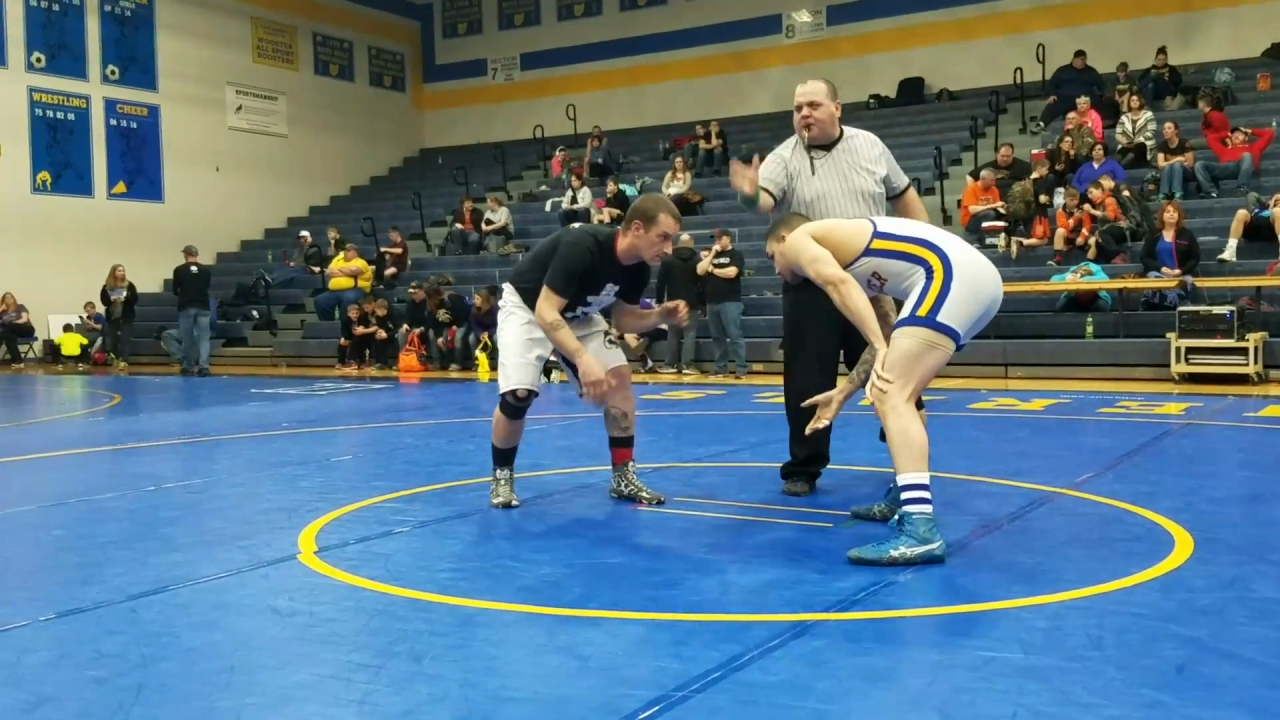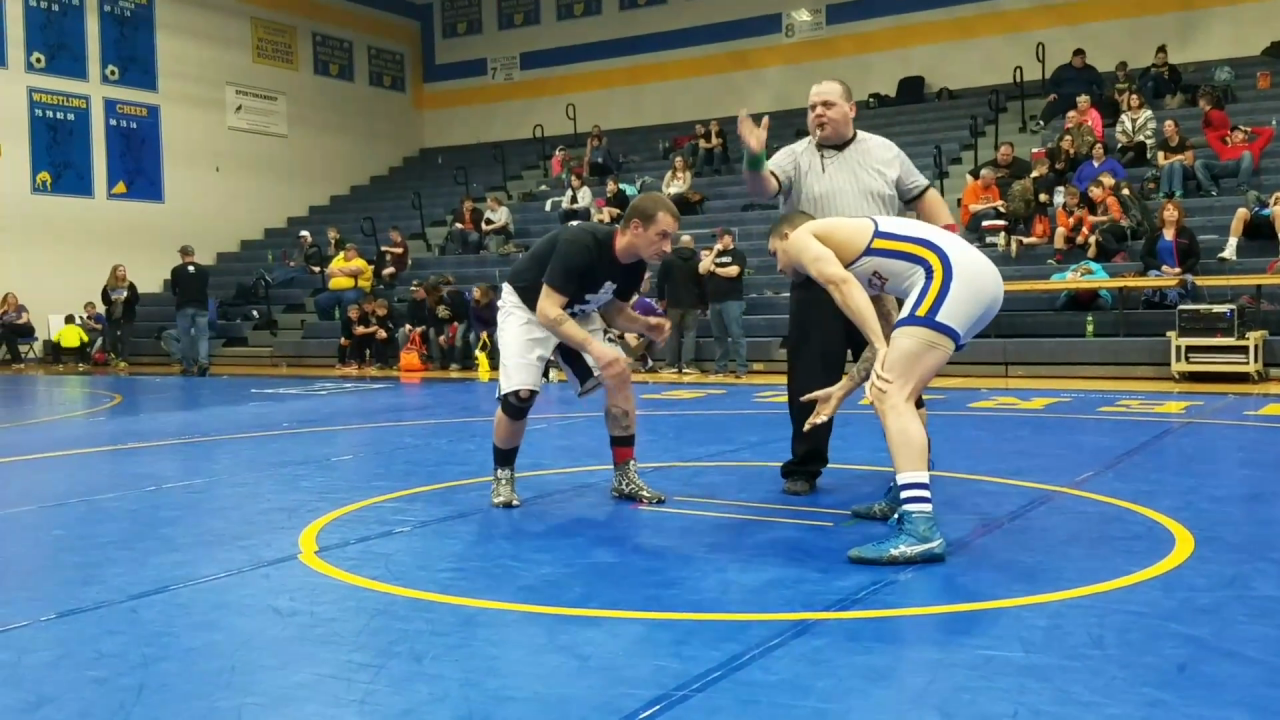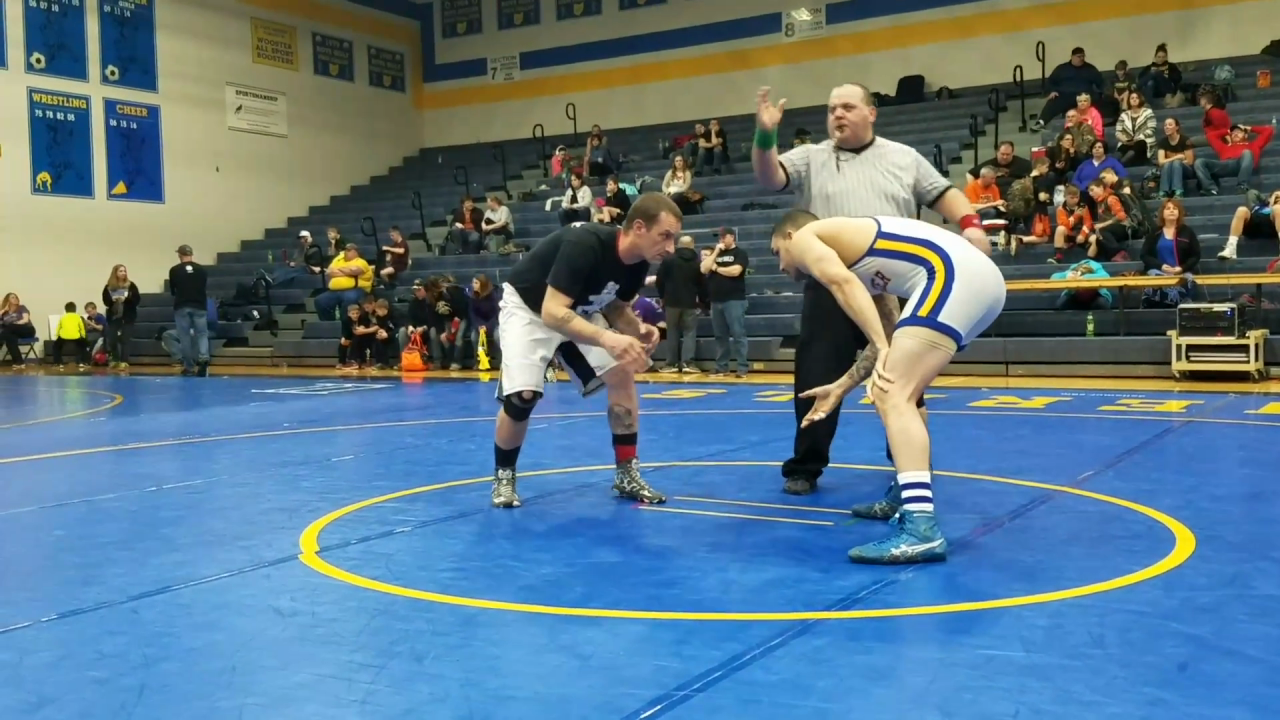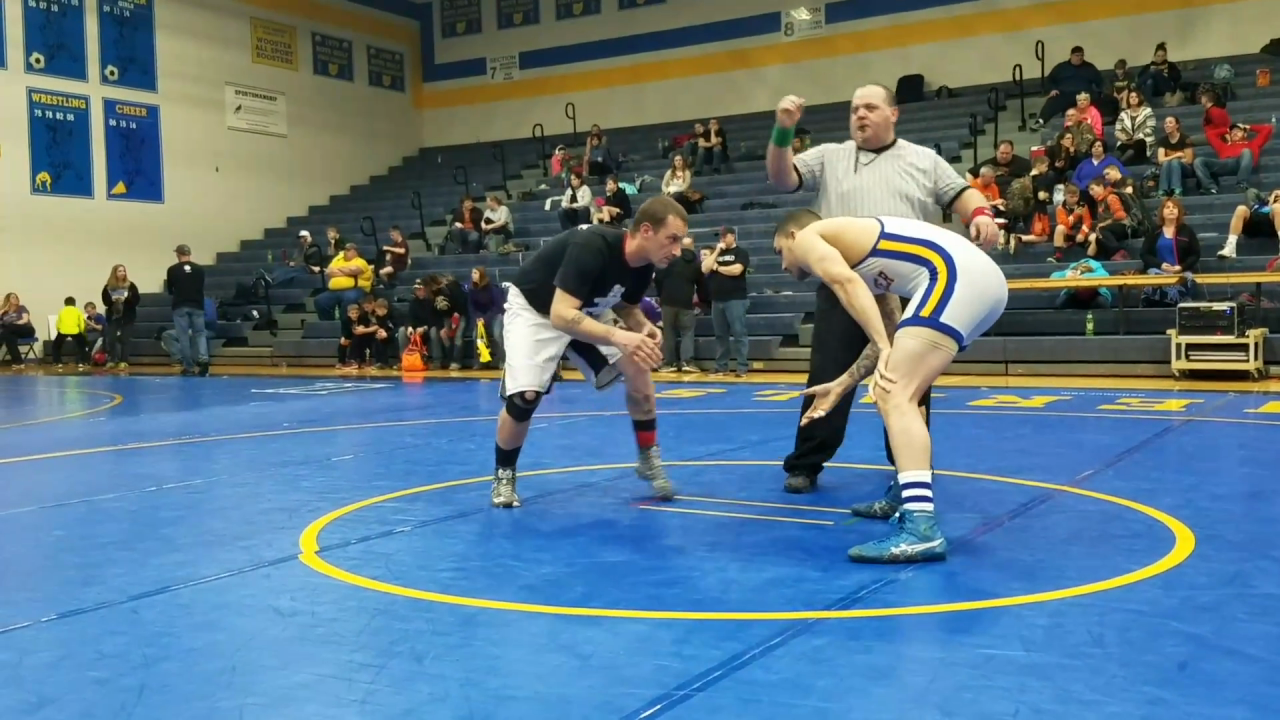
dt=0.1s
person 1, frame 1
left shoulder: (870, 147)
right shoulder: (783, 158)
left elbow: (902, 193)
right elbow: (763, 199)
right wrist: (749, 194)
right hip: (810, 291)
right knee: (808, 383)
right ankle: (804, 468)
person 1, frame 2
left shoulder: (884, 151)
right shoulder: (795, 157)
left elbow: (922, 195)
right elbow: (765, 185)
left wrist: (948, 234)
right wrist: (754, 157)
right hip: (818, 290)
right knee: (810, 381)
right ankle: (803, 467)
person 1, frame 3
left shoulder: (904, 157)
right shoulder: (811, 158)
left elbow: (945, 194)
right elbow: (769, 178)
left wrist: (970, 224)
right wrist: (766, 136)
right hip: (828, 290)
right knee: (817, 378)
right ankle: (804, 467)
person 1, frame 4
left shoulder: (923, 159)
right shoulder: (828, 158)
left elbow: (962, 193)
right elbow: (780, 178)
left wrist: (981, 215)
right wrist: (782, 133)
right knee: (829, 374)
right ankle: (806, 463)
person 2, frame 1
left shoulder: (797, 239)
right shoulder: (846, 247)
left elbow: (838, 282)
left wrist: (881, 348)
right wrist: (842, 393)
left hip: (951, 275)
right hip: (978, 276)
left knee: (889, 397)
right knee: (897, 392)
left ankle: (921, 531)
right ankle: (905, 498)
person 2, frame 2
left shoulder: (800, 237)
right shoulder: (847, 244)
left elbow: (839, 281)
right elbow: (892, 335)
left wrist: (881, 347)
right wrist: (842, 390)
left hip: (951, 274)
right hip: (979, 276)
left knee: (889, 396)
right knee: (897, 391)
left ankle: (921, 530)
right ankle: (906, 497)
person 2, frame 3
left shoulder: (804, 238)
right shoulder: (851, 246)
left elbow: (843, 282)
right elbow: (889, 331)
left wrist: (883, 350)
right wrist: (841, 387)
left hip: (954, 276)
right hip: (981, 277)
left knee: (891, 396)
right knee: (899, 391)
left ankle: (921, 529)
right ankle: (906, 497)
person 2, frame 4
left shoulder: (807, 238)
right shoulder: (855, 245)
left elbow: (846, 282)
right elbow: (891, 331)
left wrist: (884, 350)
right wrist: (841, 386)
left hip: (956, 276)
right hip: (982, 278)
left knee: (893, 396)
right knee: (902, 391)
left ankle: (921, 528)
right ankle: (908, 497)
person 3, frame 1
left shoulder: (638, 266)
right shoulder: (582, 245)
left elbow: (624, 317)
right elbow: (545, 313)
left wrist: (660, 316)
right wrist: (583, 359)
left hip: (577, 314)
right hip: (526, 307)
left knee: (618, 378)
right knee: (518, 395)
left ankle: (623, 477)
right ankle: (502, 476)
person 3, frame 2
left shoulder: (635, 264)
right shoulder: (581, 243)
left elbow: (614, 314)
right elbow: (546, 311)
left wrist: (645, 324)
right wrist: (593, 347)
left hip: (576, 312)
right hip: (526, 307)
left knee: (619, 376)
right knee: (520, 395)
left ankle: (625, 475)
right ankle: (503, 476)
person 3, frame 3
left shoulder: (637, 264)
right shoulder: (584, 244)
left elbow: (617, 308)
right elbow: (552, 313)
left wrist: (637, 327)
right wrist: (606, 338)
left hip: (579, 311)
right hip: (528, 308)
left knee: (621, 376)
right knee: (522, 396)
left ankle: (627, 475)
right ankle: (503, 476)
person 3, frame 4
left shoulder: (644, 266)
right shoulder: (591, 246)
left elbow: (626, 309)
right elbow: (561, 314)
left wrist: (644, 328)
right wrist: (617, 337)
left hip: (586, 311)
right hip: (533, 309)
left knee: (637, 367)
right knee: (525, 397)
left ankle: (649, 462)
right ankle: (504, 476)
